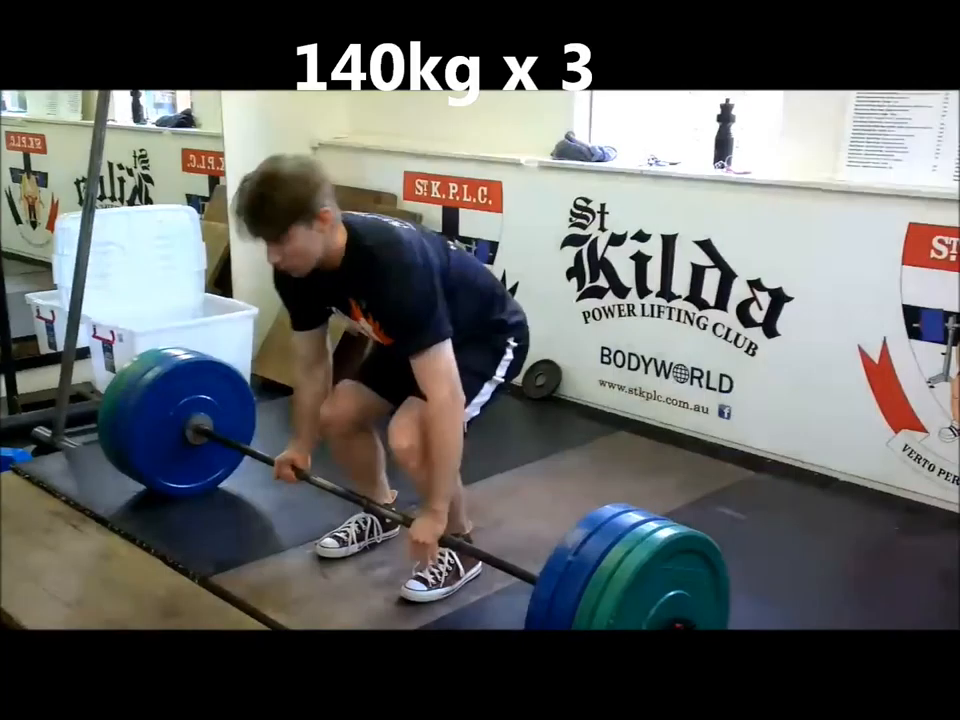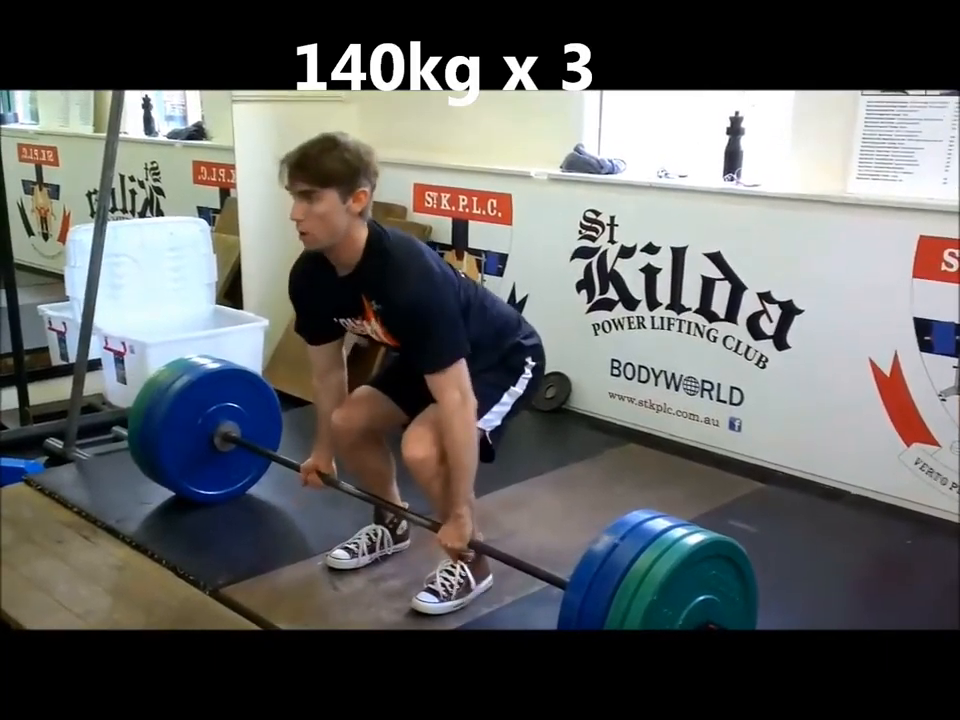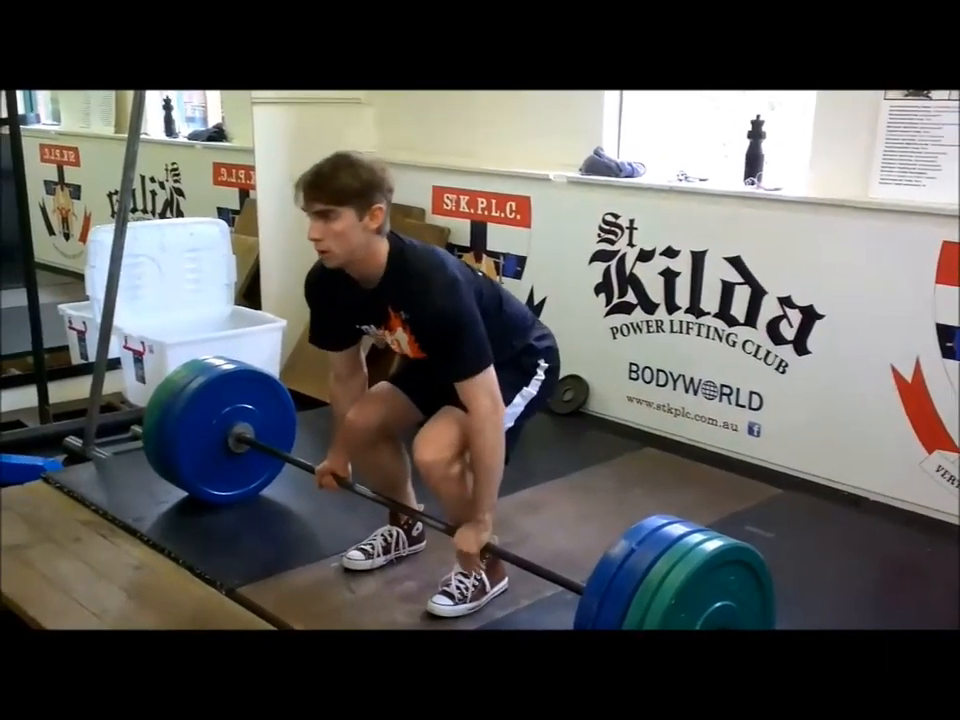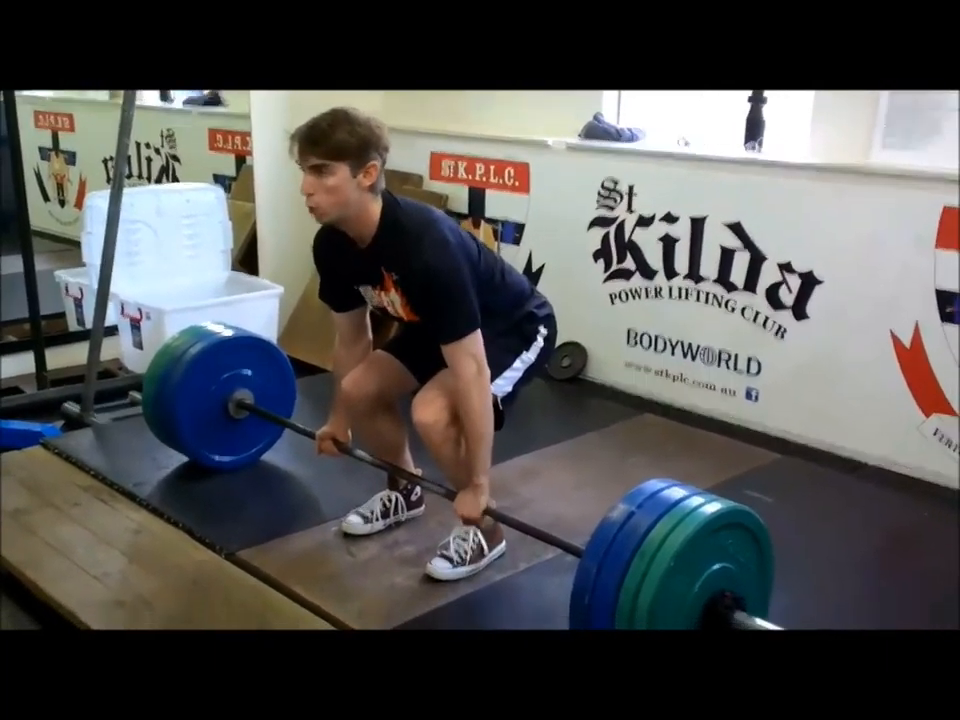
dt=1s
person 1, frame 1
left shoulder: (396, 266)
right shoulder: (298, 268)
left elbow: (445, 395)
right elbow: (311, 361)
left wrist: (435, 511)
right wrist: (301, 444)
left hip: (487, 334)
right hip: (408, 335)
left knee: (409, 436)
right knee: (337, 414)
left ankle: (459, 547)
right ankle: (381, 512)
person 1, frame 2
left shoulder: (411, 276)
right shoulder: (310, 277)
left elbow: (458, 403)
right elbow: (327, 369)
left wrist: (459, 515)
right wrist: (322, 450)
left hip: (504, 356)
right hip: (422, 355)
left knee: (421, 449)
right knee: (348, 425)
left ankle: (471, 562)
right ankle: (391, 524)
person 1, frame 3
left shoulder: (435, 287)
right shoulder: (326, 284)
left elbow: (486, 409)
right elbow: (346, 372)
left wrist: (480, 521)
right wrist: (338, 452)
left hip: (519, 359)
right hip: (439, 359)
left knee: (435, 451)
right knee: (361, 424)
left ankle: (485, 566)
right ankle: (405, 527)
person 1, frame 4
left shoulder: (427, 247)
right shoulder: (332, 245)
left elbow: (472, 369)
right elbow: (351, 336)
left wrist: (477, 483)
right wrist: (338, 417)
left hip: (515, 326)
right hip: (437, 325)
left knee: (432, 413)
right knee: (359, 391)
left ankle: (484, 529)
right ankle: (404, 491)
